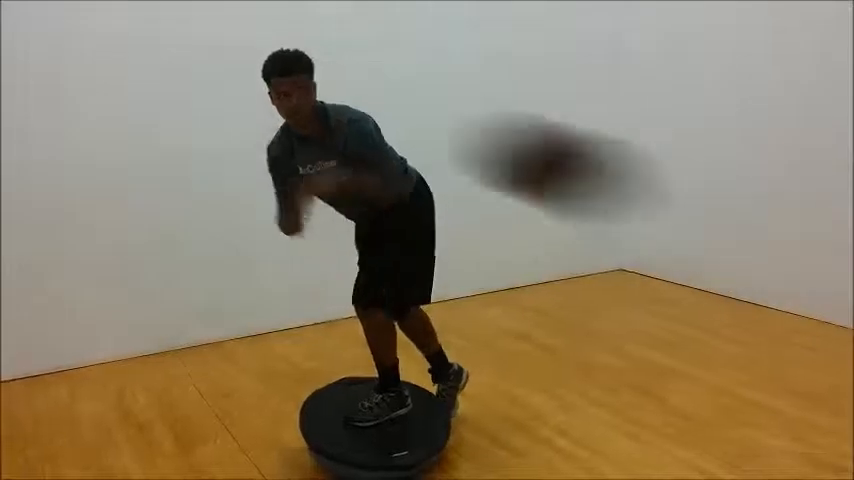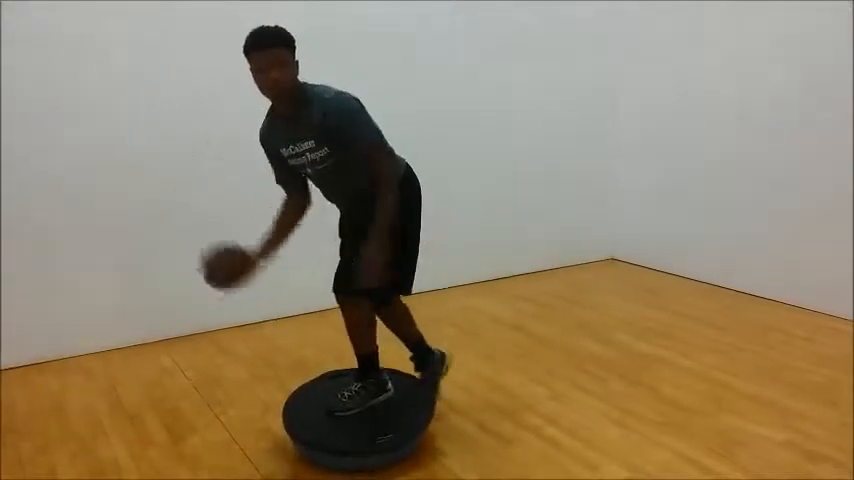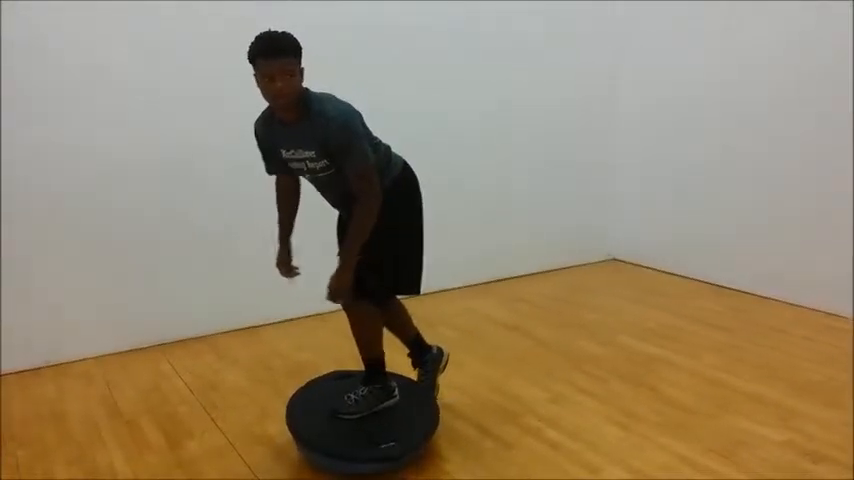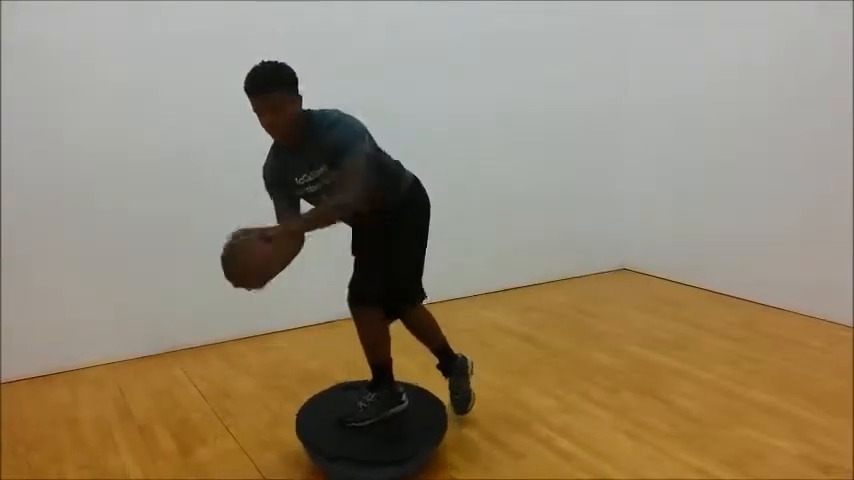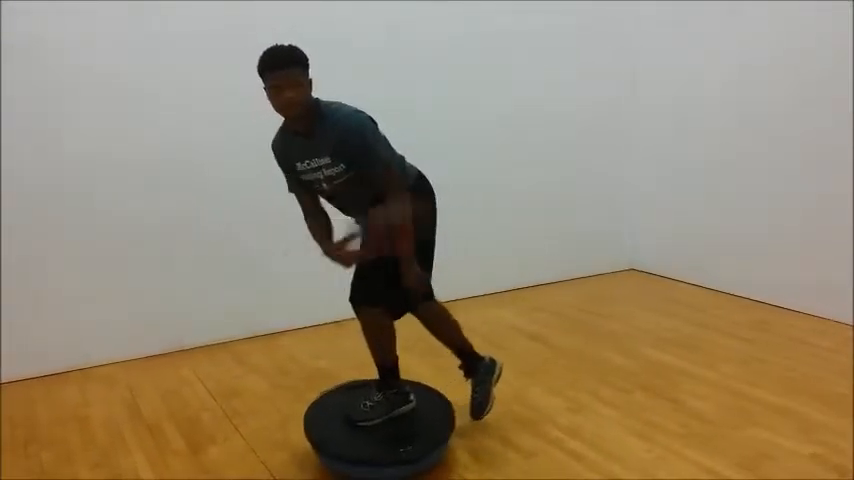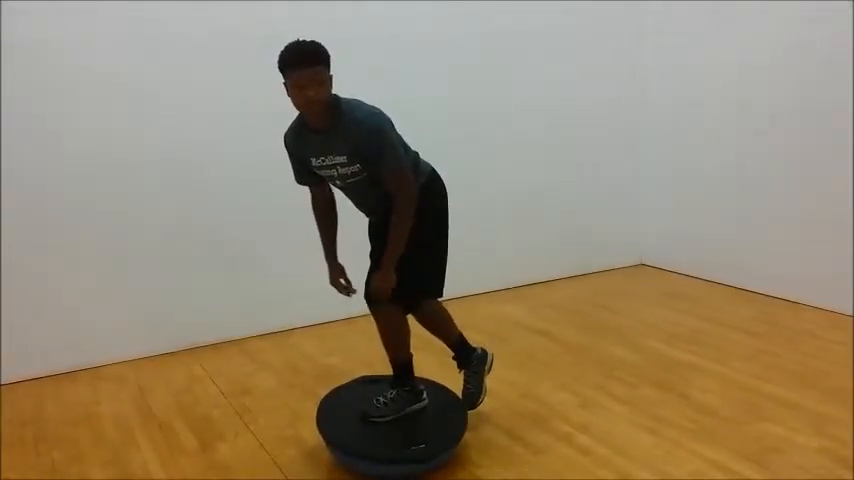
dt=0.7s
person 1, frame 1
left shoulder: (354, 127)
right shoulder: (280, 150)
left elbow: (391, 188)
right elbow: (287, 218)
left wrist: (341, 183)
right wrist: (292, 216)
left hip: (406, 208)
right hip: (370, 218)
left knee: (371, 302)
right knee: (396, 302)
left ankle: (391, 393)
right ankle: (446, 372)
person 1, frame 2
left shoulder: (337, 107)
right shoulder: (271, 133)
left elbow: (389, 170)
right elbow: (298, 198)
left wrist: (377, 244)
right wrist: (263, 252)
left hip: (394, 197)
right hip: (355, 206)
left knee: (351, 291)
right knee: (374, 292)
left ankle: (372, 382)
right ankle: (427, 359)
person 1, frame 3
left shoulder: (336, 119)
right shoulder: (266, 129)
left elbow: (370, 194)
right elbow: (286, 182)
left wrist: (346, 266)
right wrist: (284, 243)
left hip: (391, 195)
right hip: (354, 204)
left knee: (357, 290)
right knee: (372, 292)
left ankle: (377, 385)
right ankle: (425, 355)
person 1, frame 4
left shoulder: (339, 130)
right shoulder: (276, 168)
left elbow: (354, 198)
right elbow: (291, 231)
left wrist: (281, 230)
right wrist: (264, 268)
left hip: (404, 207)
right hip: (371, 220)
left knee: (366, 298)
right knee: (398, 299)
left ankle: (385, 391)
right ankle: (453, 365)
person 1, frame 5
left shoulder: (350, 124)
right shoulder: (283, 147)
left elbow: (396, 190)
right elbow: (311, 210)
left wrist: (406, 258)
right wrist: (330, 248)
left hip: (408, 205)
right hip: (371, 216)
left knee: (369, 299)
right knee: (413, 298)
left ankle: (392, 391)
right ankle: (476, 365)
person 1, frame 6
left shoulder: (367, 123)
right shoulder: (296, 140)
left elbow: (405, 196)
right elbow: (321, 196)
left wrist: (388, 265)
right wrist: (331, 258)
left hip: (421, 200)
right hip: (383, 212)
left knee: (386, 295)
right knee: (410, 295)
left ankle: (406, 387)
right ankle: (470, 357)
